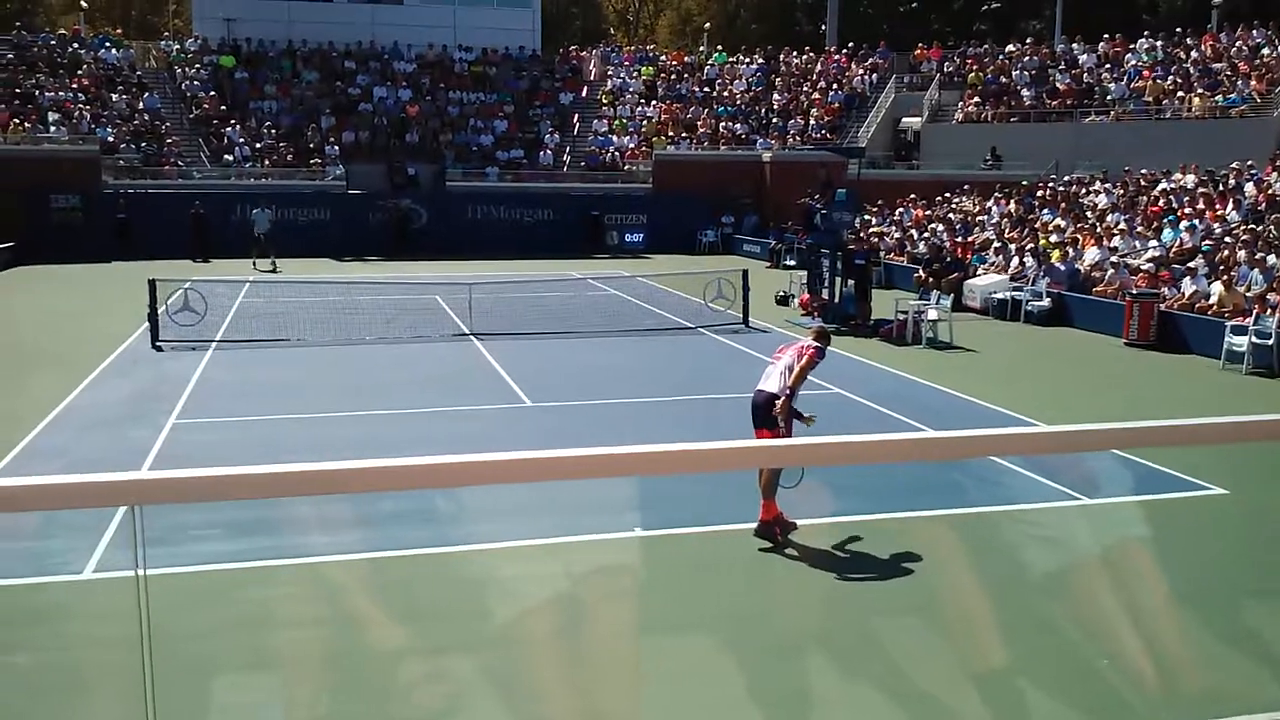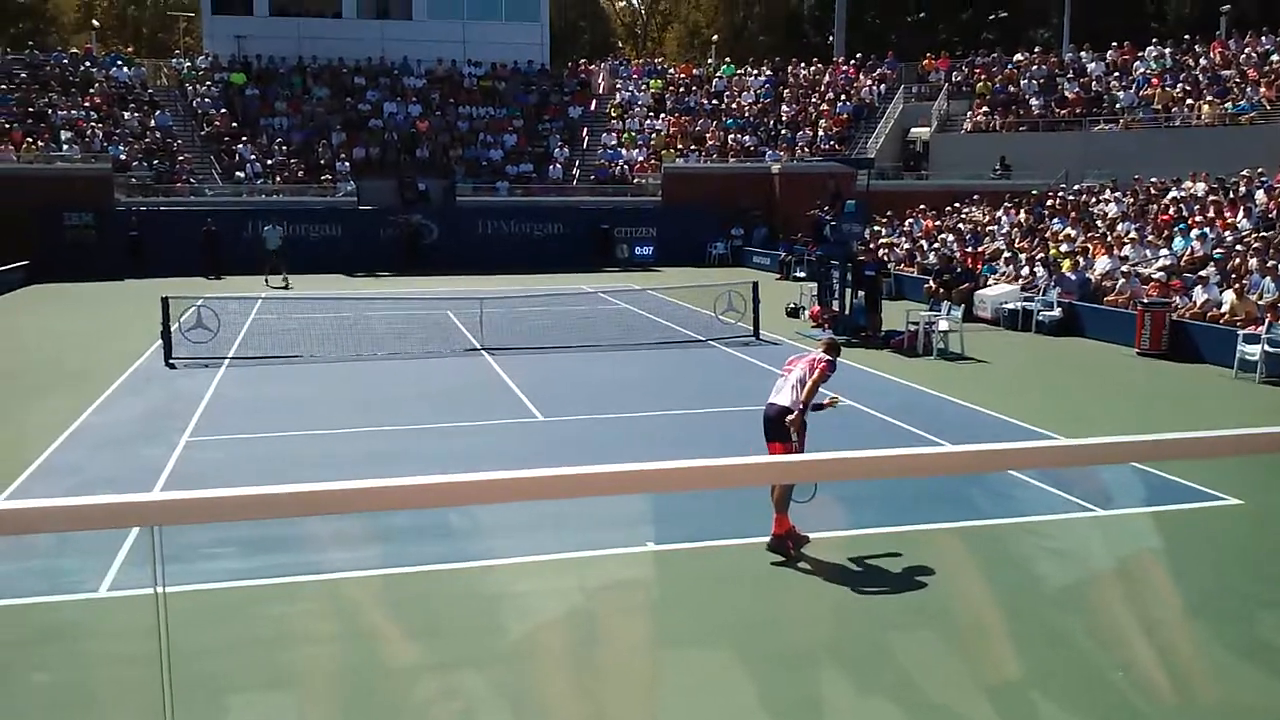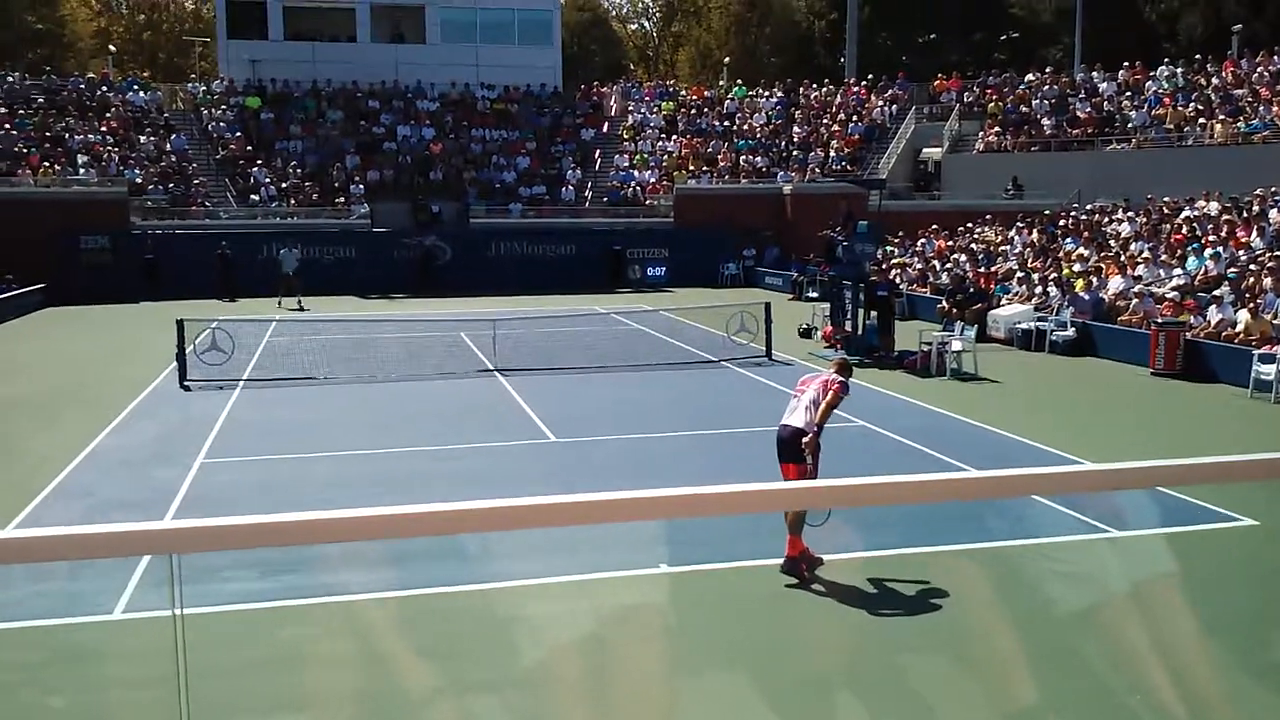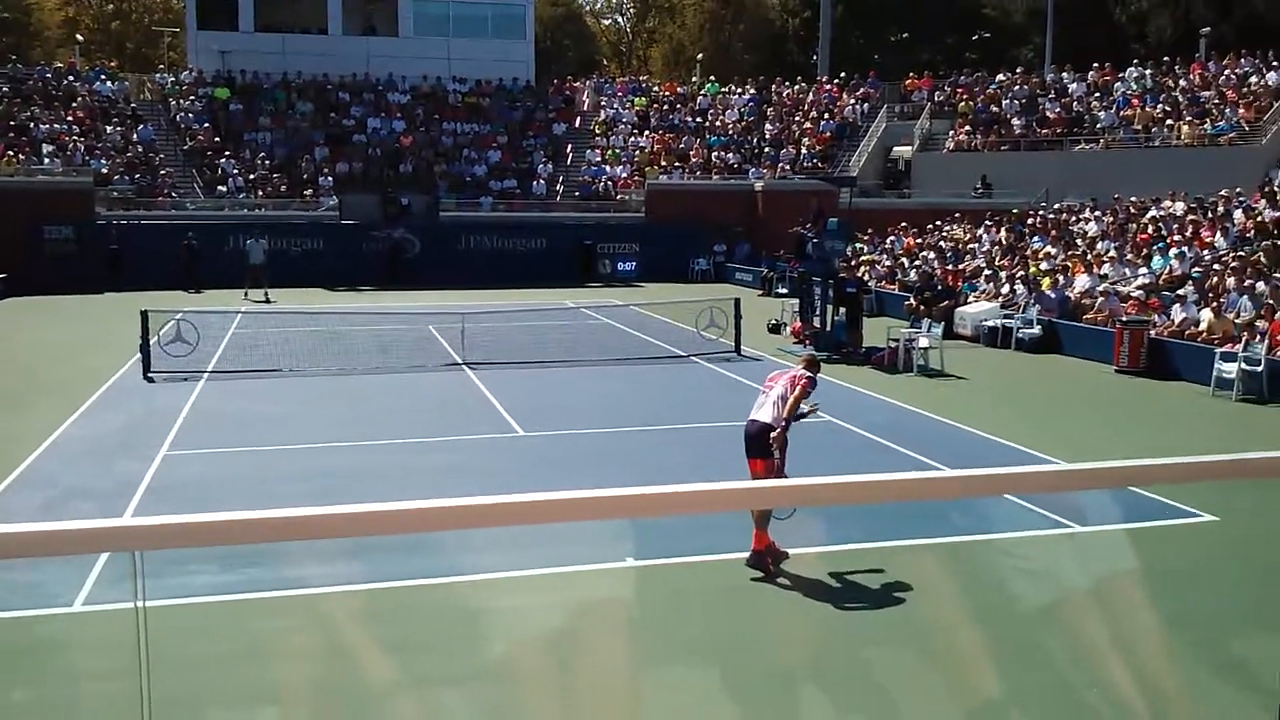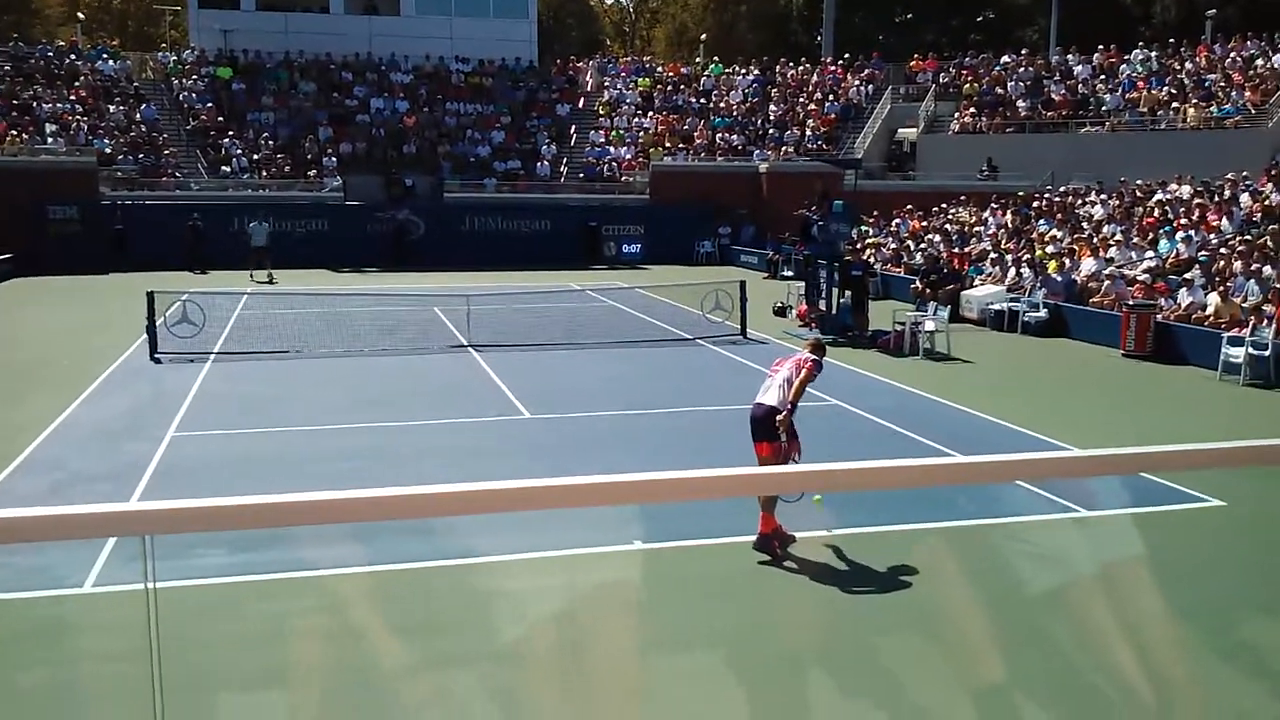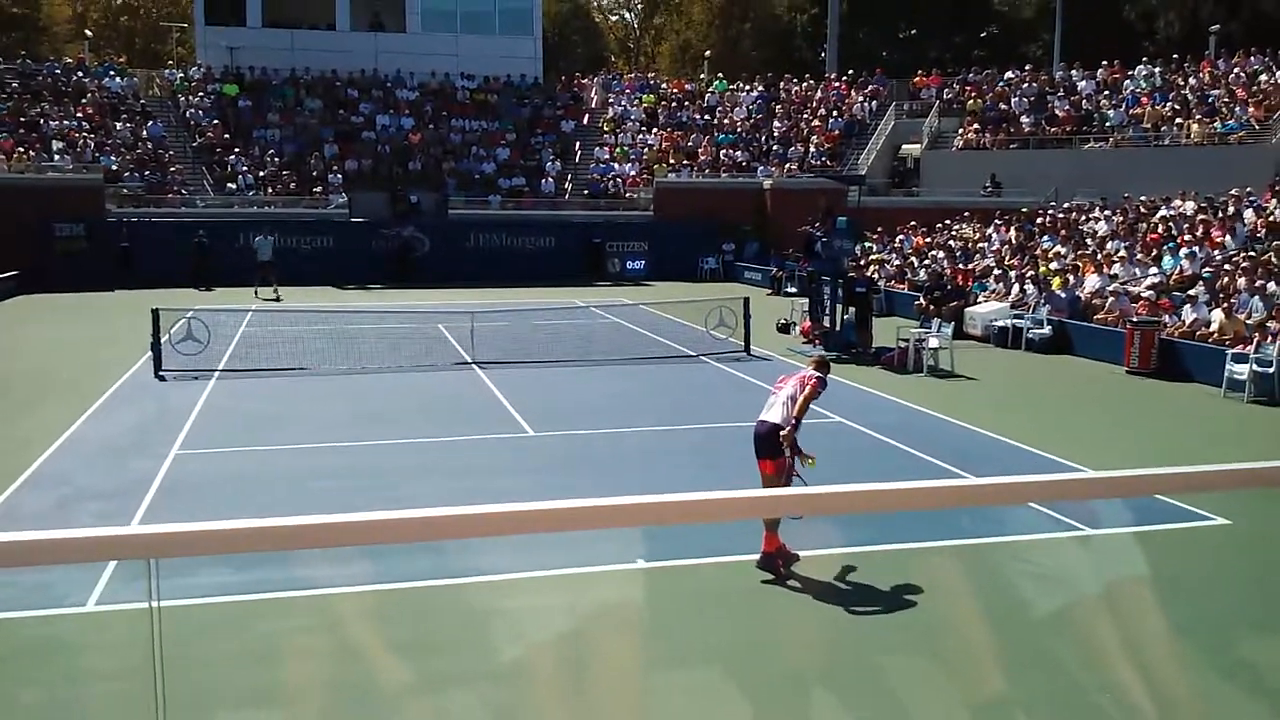
dt=0.2s
person 1, frame 1
left shoulder: (787, 347)
right shoulder: (816, 348)
right elbow: (800, 369)
left wrist: (799, 416)
right wrist: (787, 399)
left hip: (759, 397)
right hip: (775, 401)
left ankle: (772, 515)
right ankle: (765, 522)
person 1, frame 2
left shoulder: (796, 358)
right shoulder: (827, 360)
right elbow: (813, 383)
left wrist: (821, 405)
right wrist: (800, 412)
left hip: (771, 410)
right hip: (788, 415)
left ankle: (785, 528)
right ankle: (778, 535)
person 1, frame 3
left shoulder: (808, 378)
right shoulder: (840, 381)
right elbow: (826, 404)
left wrist: (827, 415)
right wrist: (815, 434)
left hip: (784, 431)
right hip: (801, 436)
left ankle: (799, 550)
right ankle: (792, 557)
person 1, frame 4
left shoulder: (776, 375)
right shoulder: (808, 377)
right elbow: (794, 399)
left wrist: (802, 414)
right wrist: (783, 429)
left hip: (752, 427)
right hip: (769, 431)
left ankle: (765, 545)
right ankle: (758, 551)
person 1, frame 5
left shoulder: (783, 360)
right shoulder: (814, 361)
right elbow: (800, 382)
left wrist: (794, 438)
right wrist: (788, 412)
left hip: (758, 410)
right hip: (774, 415)
left ankle: (771, 528)
right ankle: (764, 534)
person 1, frame 6
left shoulder: (788, 377)
right shoulder: (818, 378)
right elbow: (804, 398)
left wrist: (798, 452)
right wrist: (793, 427)
left hip: (761, 427)
right hip: (777, 432)
left ankle: (775, 546)
right ankle: (768, 553)
